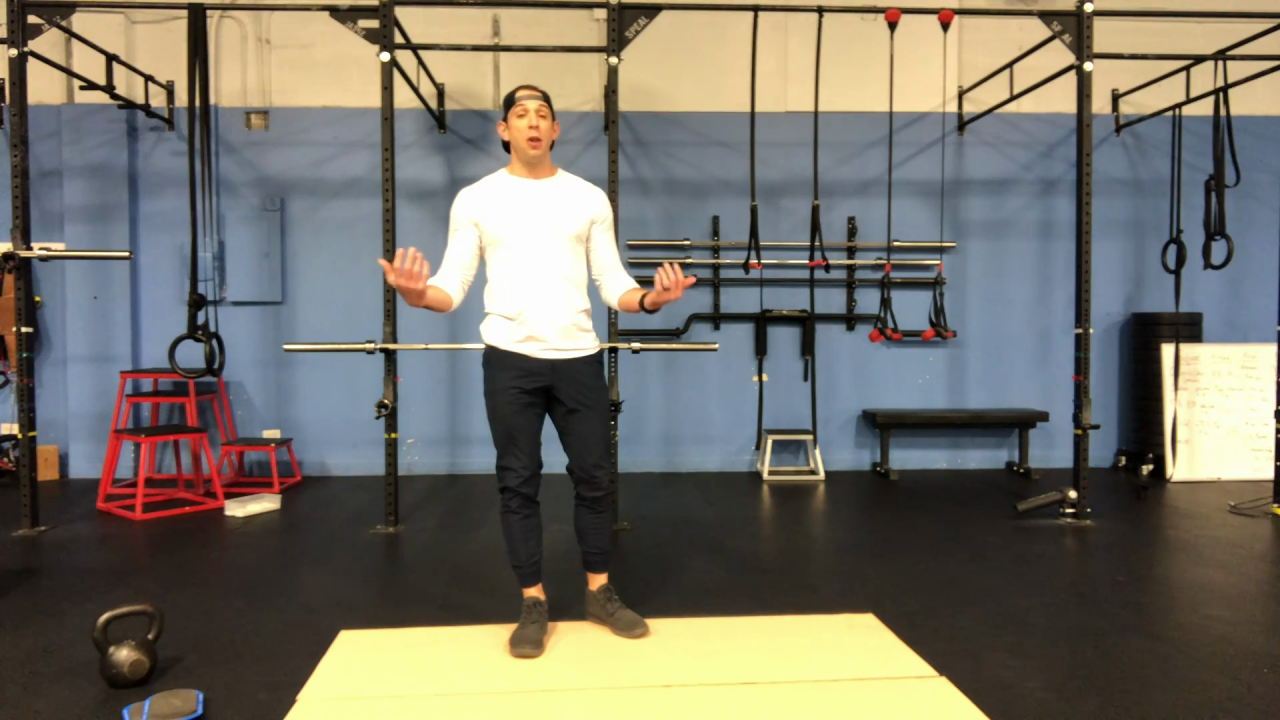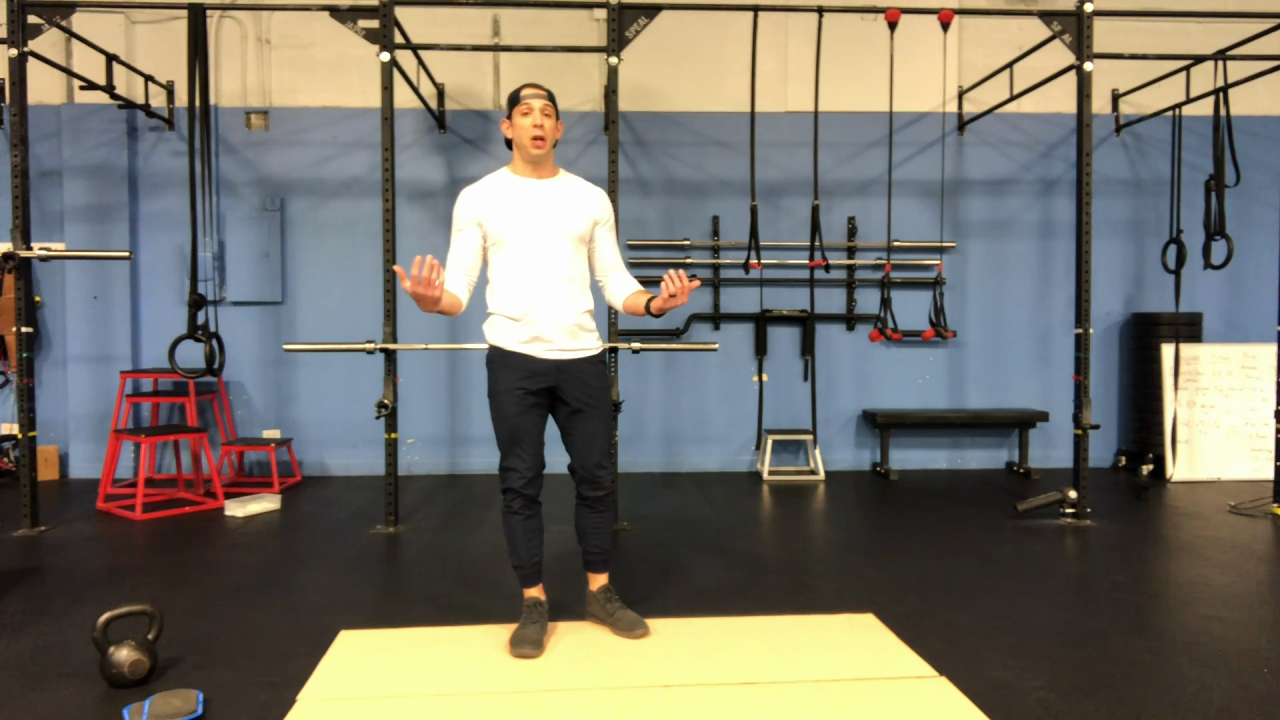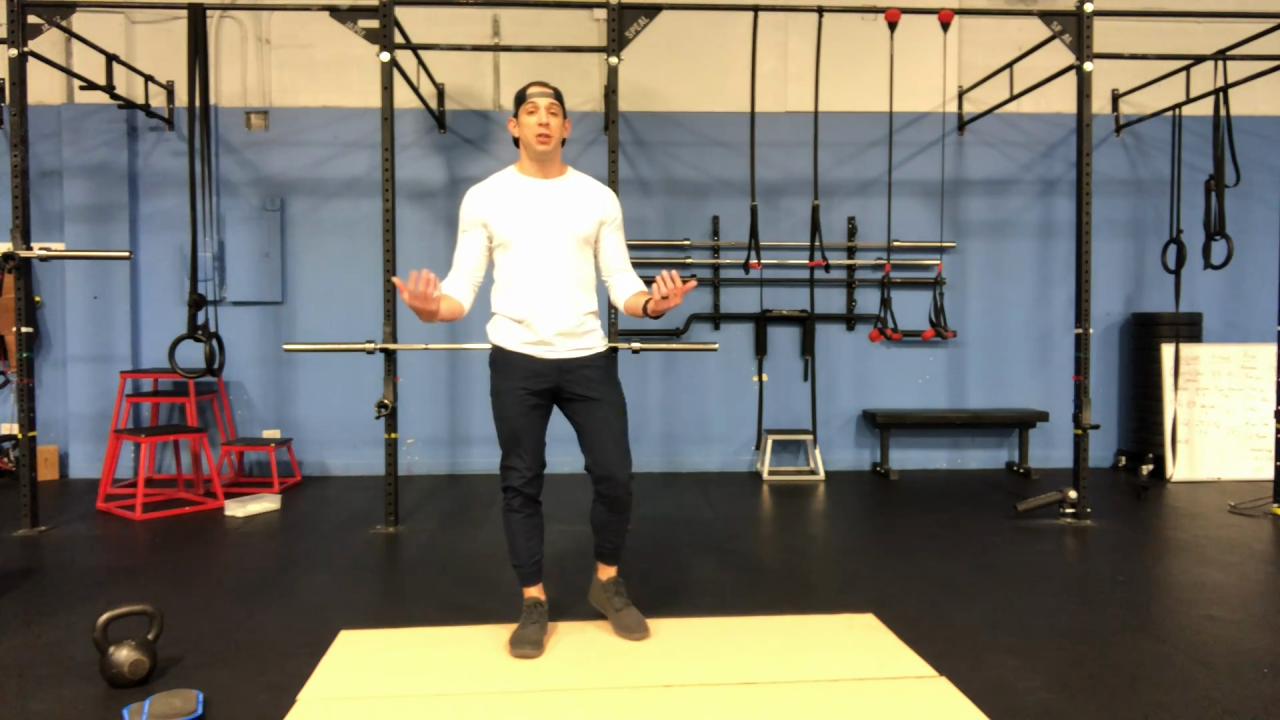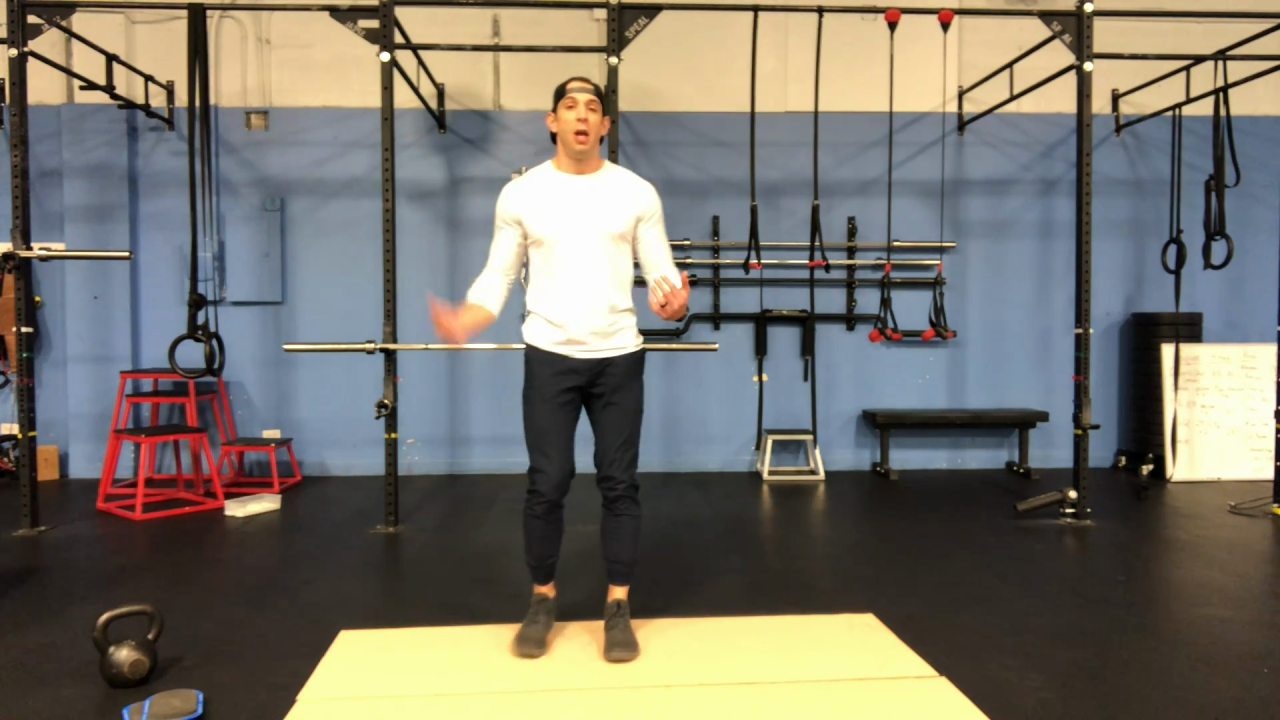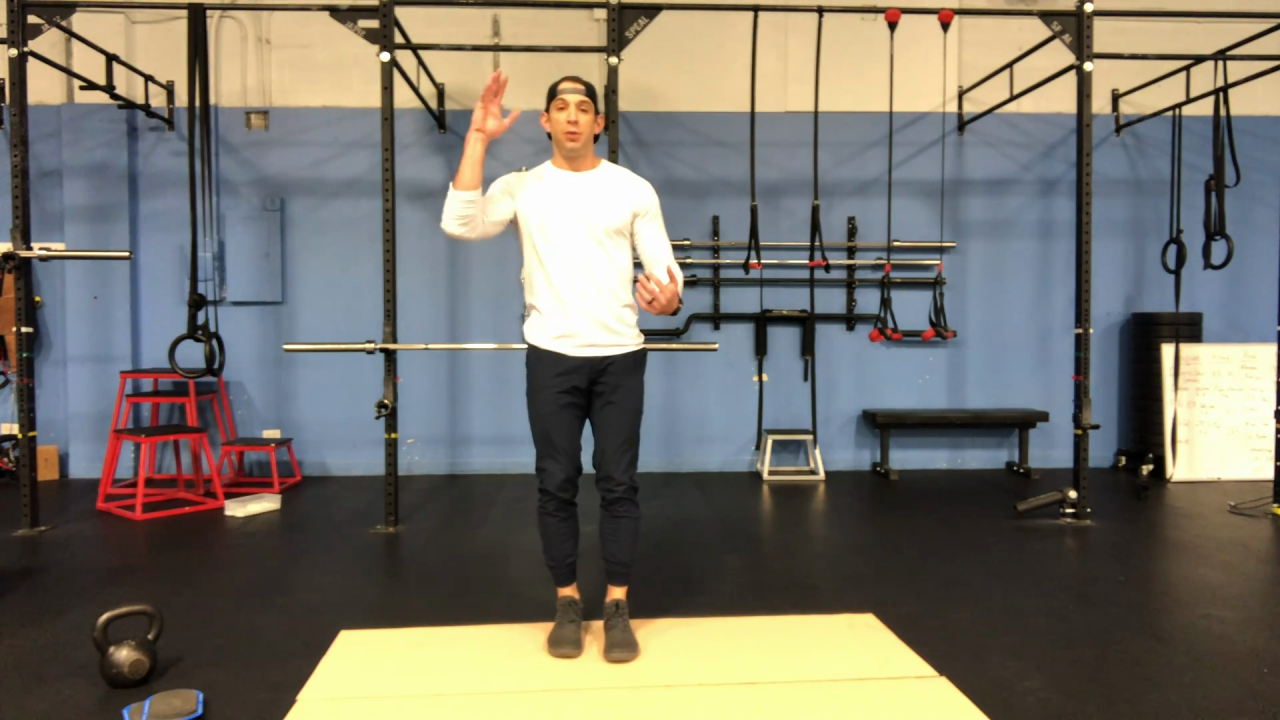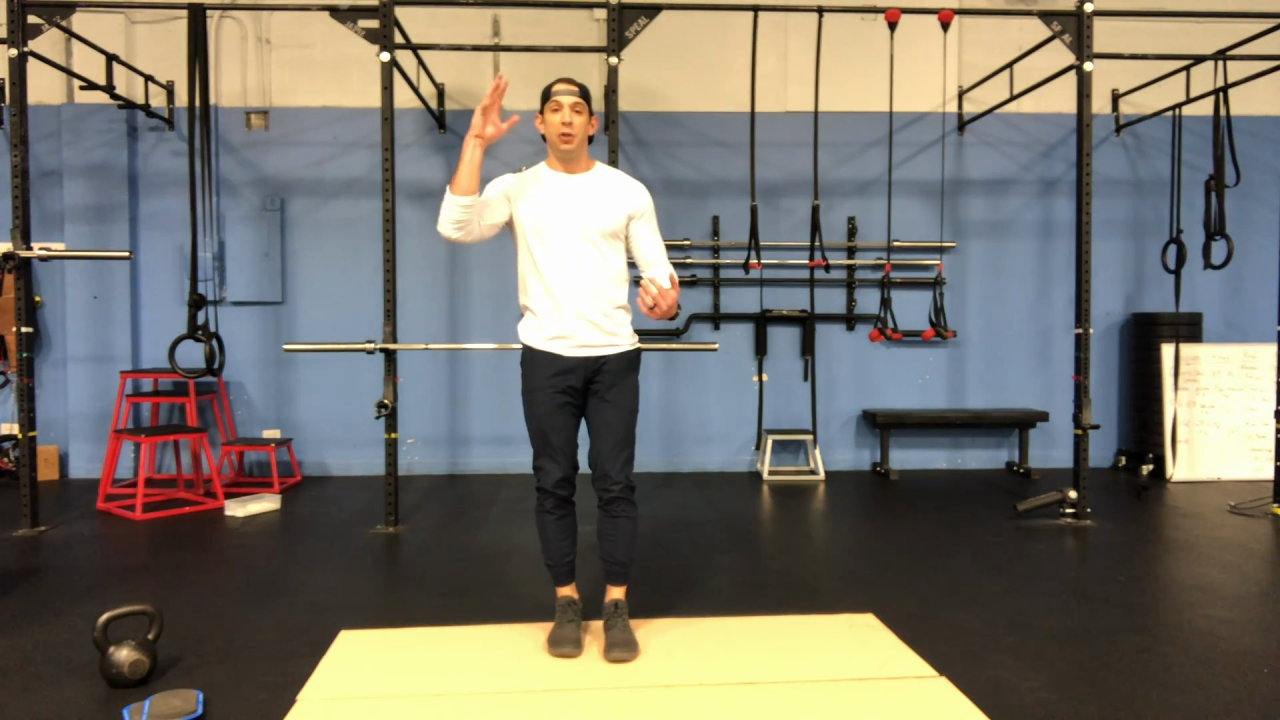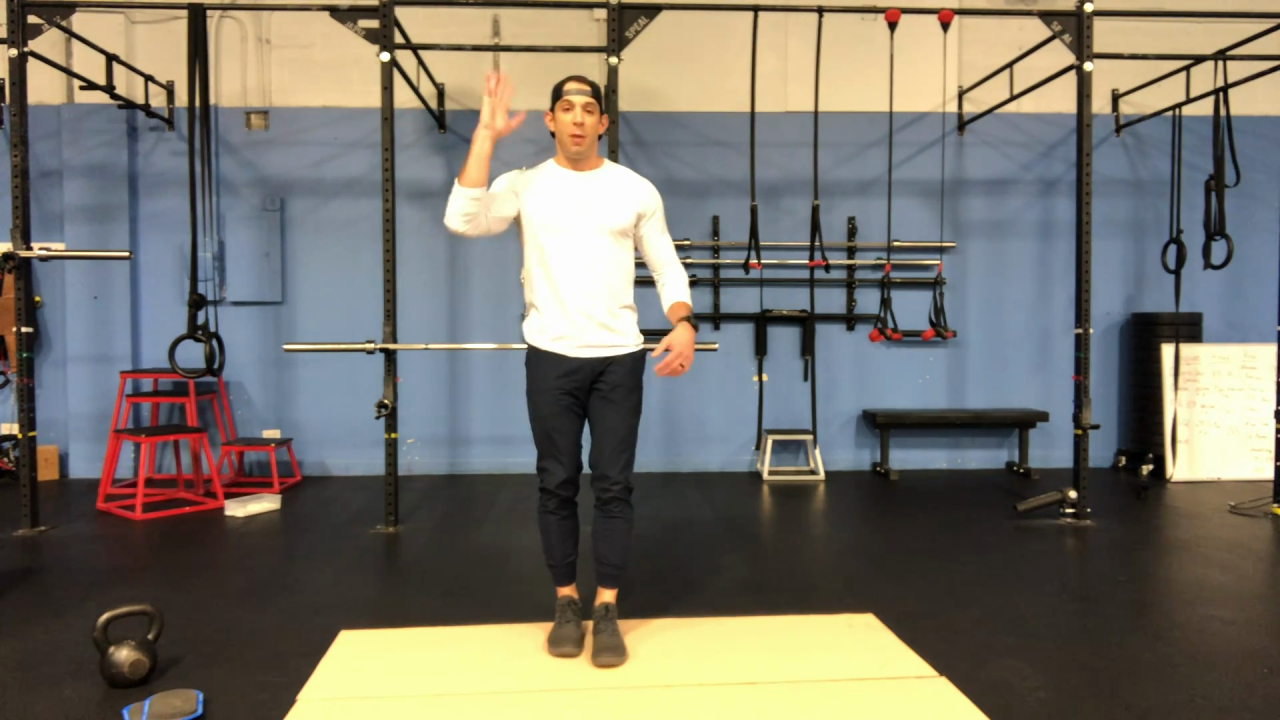
dt=0.5s
person 1, frame 1
left shoulder: (589, 197)
right shoulder: (475, 198)
left elbow: (611, 281)
right elbow: (453, 286)
left wrist: (651, 298)
right wrist: (419, 293)
left hip: (578, 357)
right hip: (510, 359)
left knee: (594, 478)
right knee: (518, 483)
left ankle: (600, 593)
right ankle: (534, 604)
person 1, frame 2
left shoulder: (591, 197)
right shoulder: (478, 197)
left elbow: (613, 280)
right elbow: (460, 288)
left wrist: (655, 303)
right wrist: (433, 299)
left hip: (582, 358)
right hip: (514, 359)
left knee: (595, 479)
right knee: (520, 483)
left ankle: (600, 593)
right ankle: (534, 604)
person 1, frame 3
left shoulder: (598, 197)
right shoulder: (484, 197)
left elbow: (619, 279)
right elbow: (464, 281)
left wrist: (651, 305)
right wrist: (436, 306)
left hip: (588, 358)
right hip: (517, 359)
left knee: (613, 475)
right knee: (521, 484)
left ankle: (607, 583)
right ankle: (533, 603)
person 1, frame 4
left shoulder: (636, 192)
right shoulder: (521, 193)
left elbow: (659, 271)
right elbow: (498, 276)
left wrist: (673, 303)
right wrist: (466, 324)
left hip: (618, 358)
right hip: (550, 357)
left knee: (619, 483)
right knee: (546, 484)
left ankle: (617, 607)
right ankle: (542, 600)
person 1, frame 5
left shoulder: (634, 189)
right shoulder: (521, 187)
left elbow: (663, 265)
right elbow: (460, 223)
left wrist: (670, 297)
right wrist: (478, 137)
left hip: (620, 357)
right hip: (552, 358)
left knee: (618, 483)
right knee: (556, 484)
left ankle: (617, 608)
right ankle: (567, 605)
person 1, frame 6
left shoulder: (628, 191)
right shoulder: (516, 188)
left elbow: (656, 267)
right elbow: (456, 227)
left wrist: (668, 302)
right wrist: (476, 142)
left hip: (614, 357)
right hip: (547, 358)
left knee: (615, 482)
right knee: (554, 483)
left ankle: (616, 607)
right ankle: (567, 603)
person 1, frame 7
left shoulder: (636, 189)
right shoulder: (523, 185)
left elbow: (667, 267)
right elbow: (462, 220)
left wrist: (684, 324)
right wrist: (486, 134)
left hip: (619, 357)
right hip: (551, 358)
left knee: (613, 484)
right knee: (557, 483)
left ankle: (606, 610)
right ankle: (567, 604)
